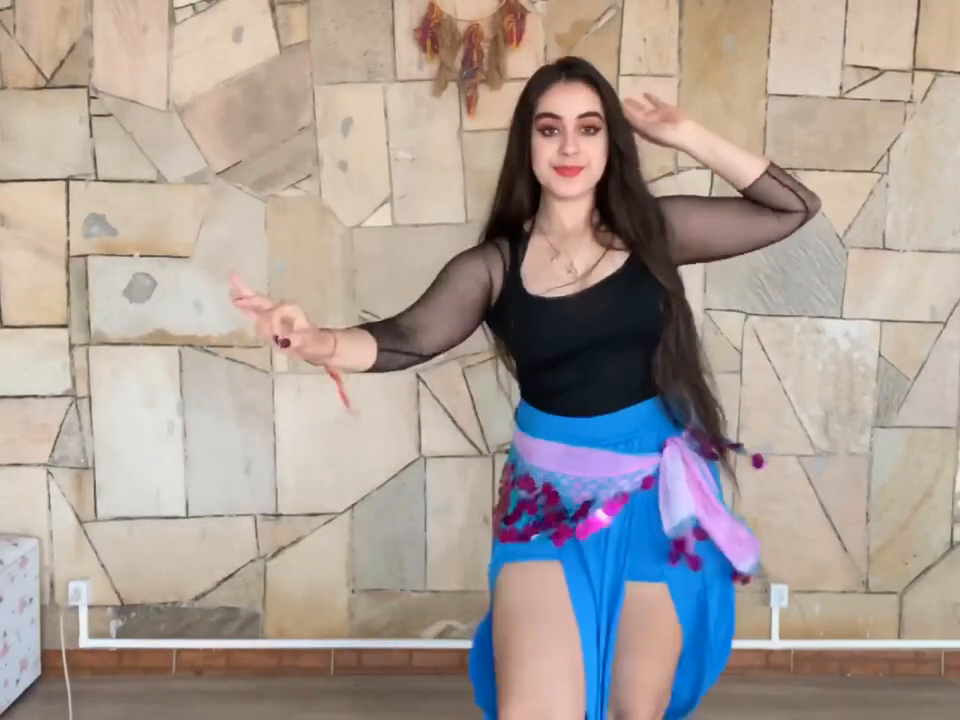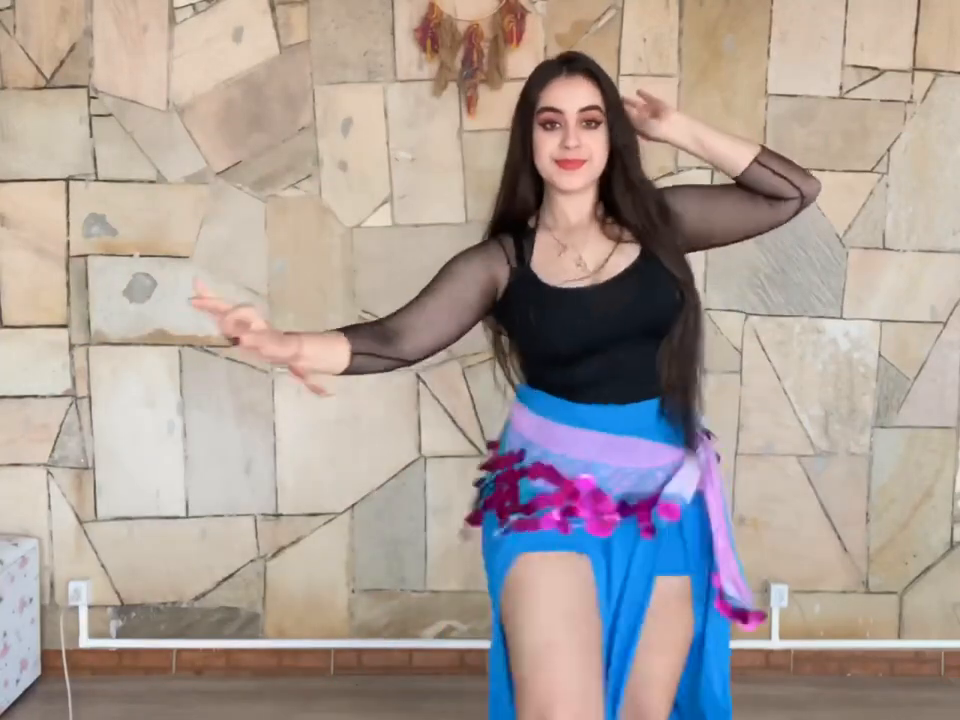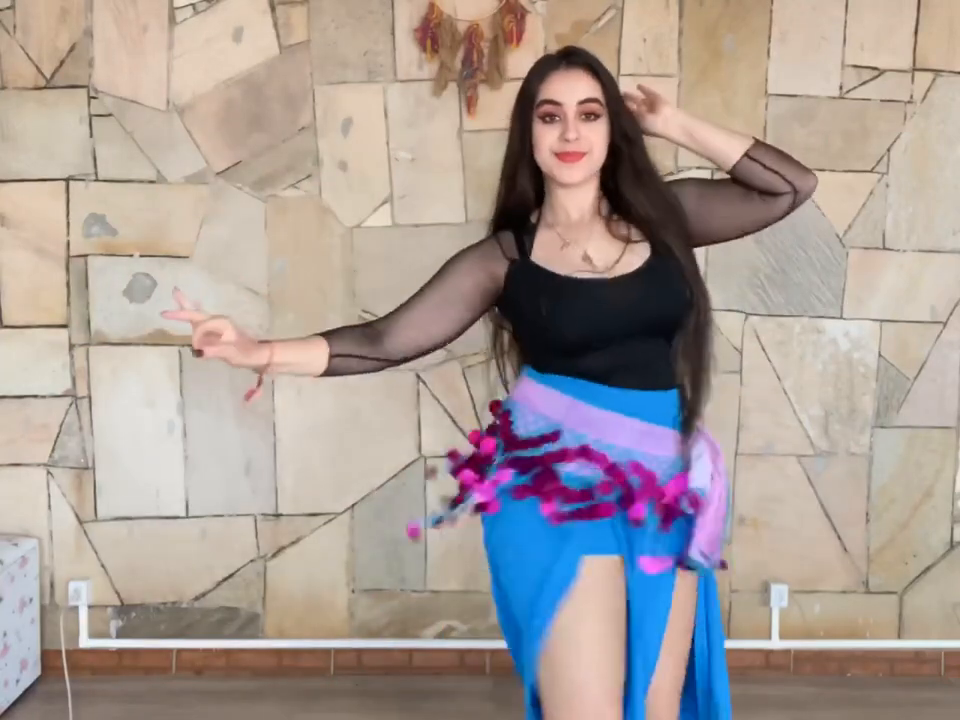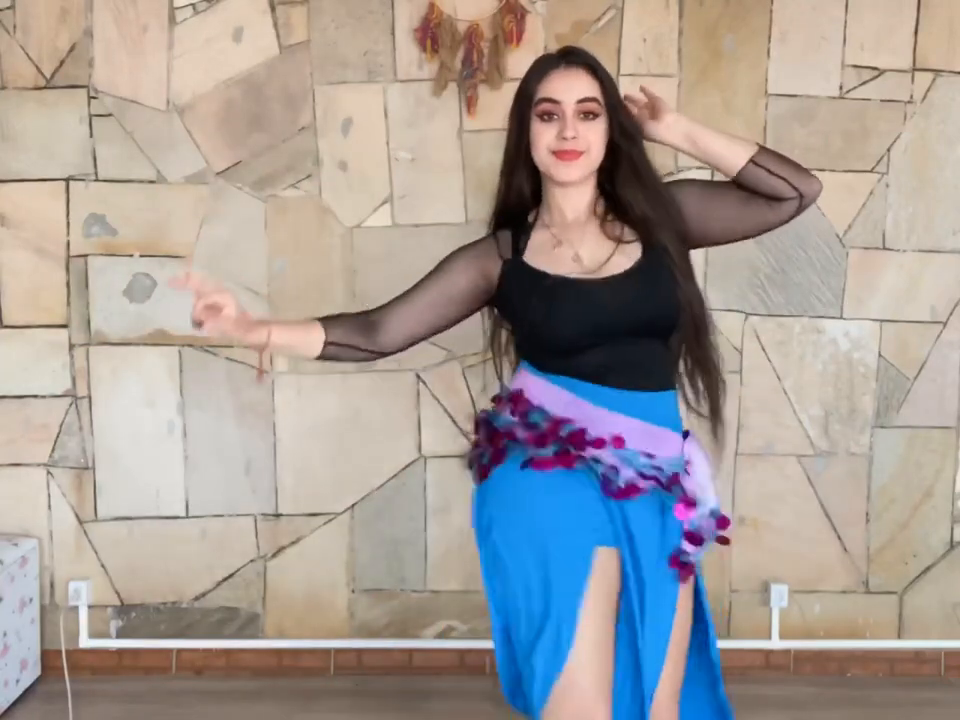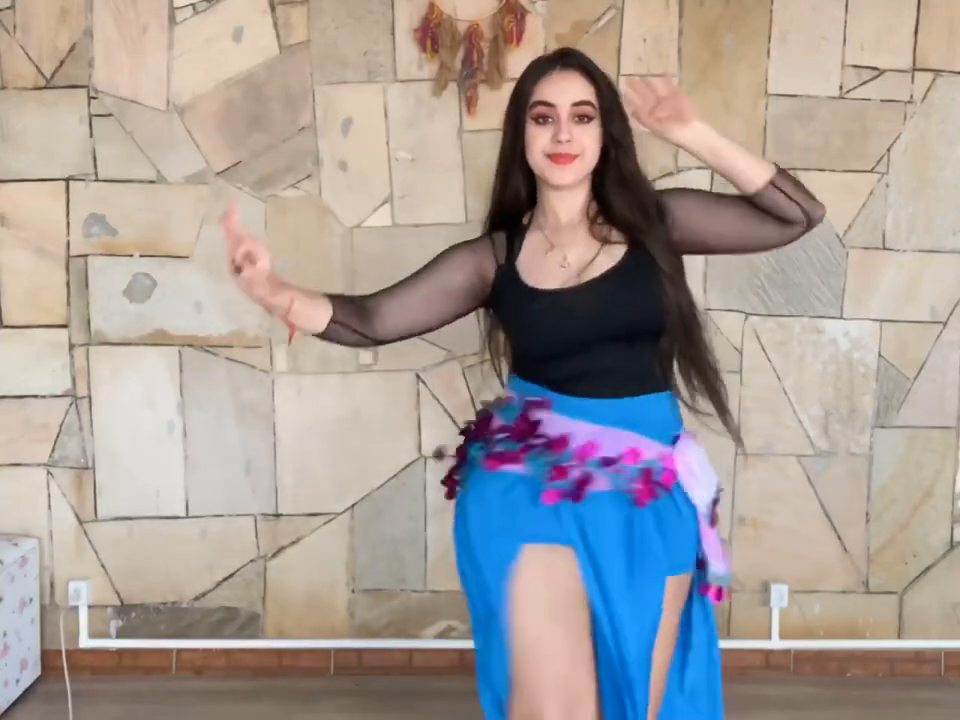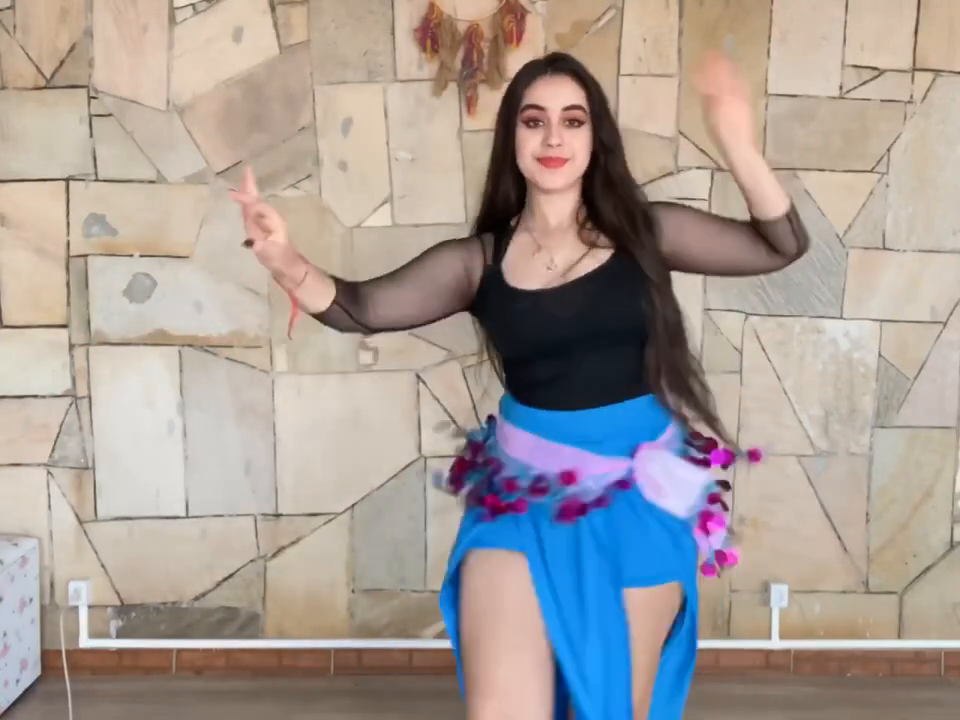
dt=0.1s
person 1, frame 1
left shoulder: (652, 232)
right shoulder: (492, 266)
left elbow: (795, 208)
right elbow: (408, 339)
left wrist: (682, 133)
right wrist: (319, 343)
left hip: (658, 500)
right hip: (549, 503)
person 1, frame 2
left shoulder: (656, 223)
right shoulder: (502, 261)
left elbow: (797, 191)
right elbow: (397, 339)
left wrist: (681, 130)
right wrist: (284, 346)
left hip: (665, 500)
right hip: (552, 499)
person 1, frame 3
left shoulder: (662, 216)
right shoulder: (502, 257)
left elbow: (791, 186)
right elbow: (386, 340)
left wrist: (671, 124)
right wrist: (260, 351)
left hip: (661, 494)
right hip: (556, 490)
person 1, frame 4
left shoulder: (659, 214)
right shoulder: (498, 254)
left elbow: (795, 192)
right elbow: (373, 331)
left wrist: (674, 129)
right wrist: (260, 330)
left hip: (652, 493)
right hip: (548, 480)
person 1, frame 5
left shoulder: (657, 223)
right shoulder: (491, 258)
left elbow: (798, 216)
right elbow: (373, 318)
left wrist: (695, 135)
right wrist: (283, 297)
left hip: (654, 496)
right hip: (535, 486)
person 1, frame 6
left shoulder: (643, 231)
right shoulder: (477, 257)
left elbow: (781, 246)
right elbow: (362, 306)
left wrist: (735, 142)
right wrist: (289, 265)
left hip: (639, 501)
right hip: (521, 495)
